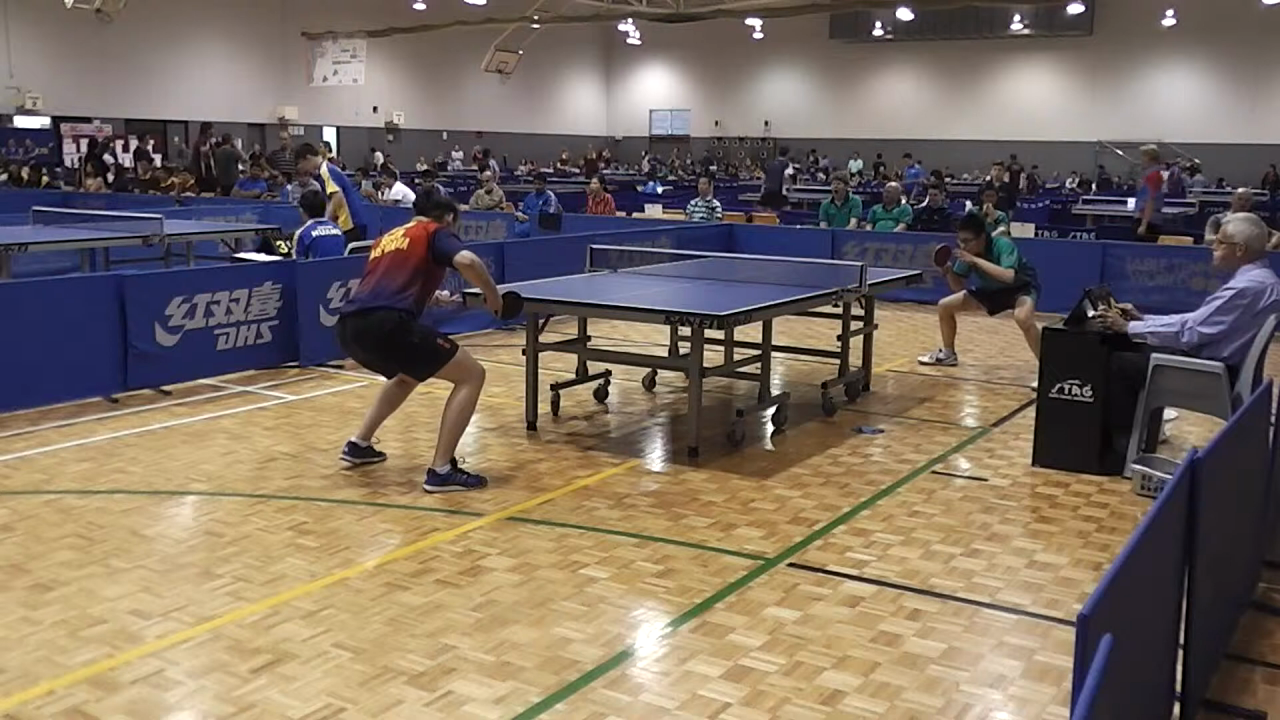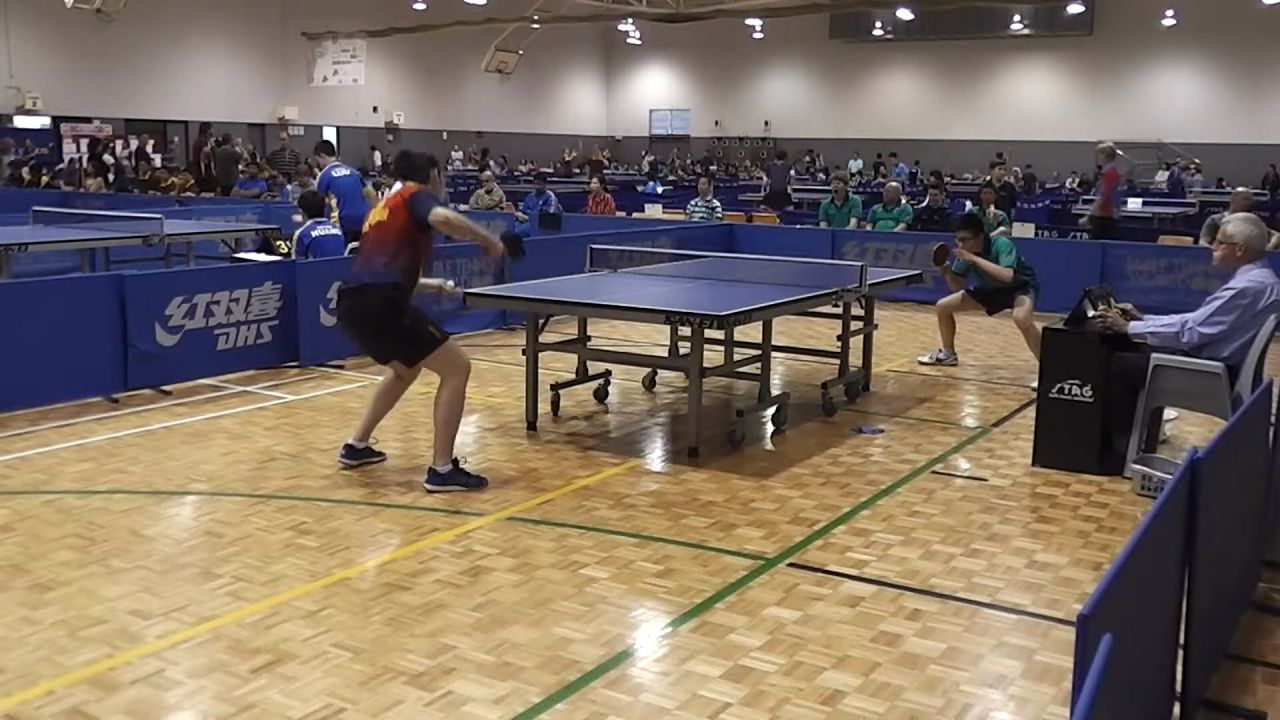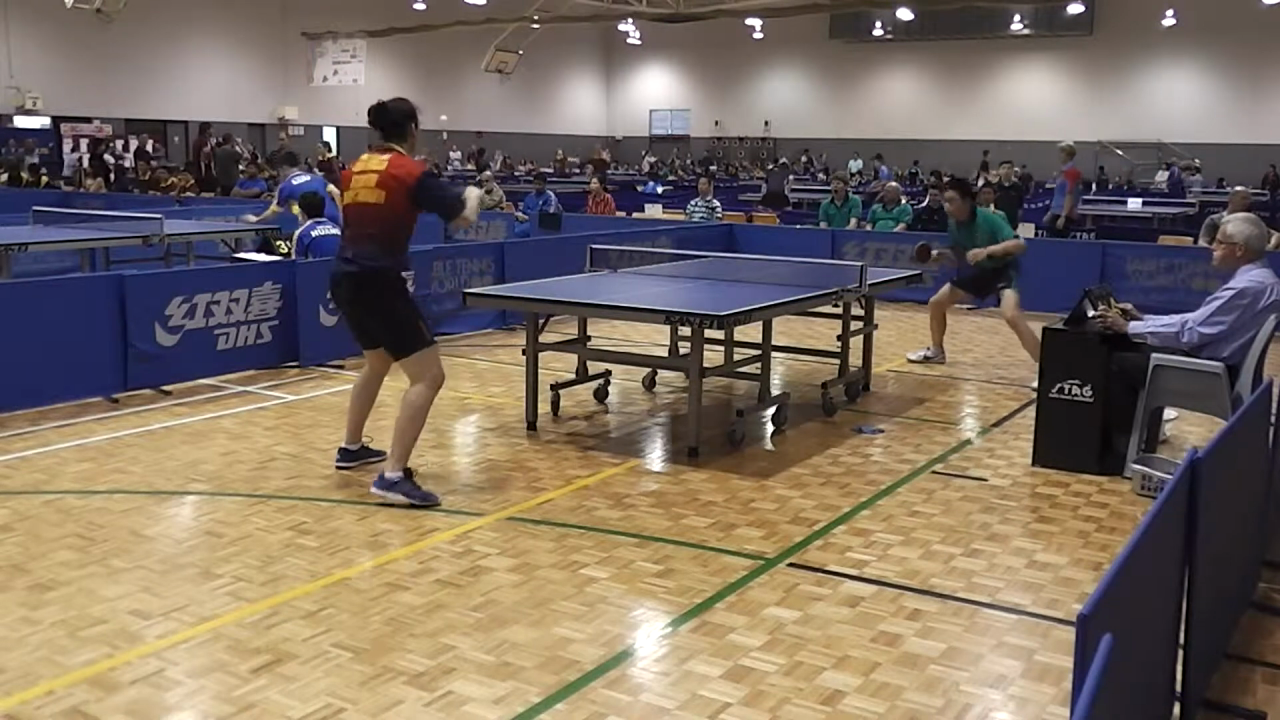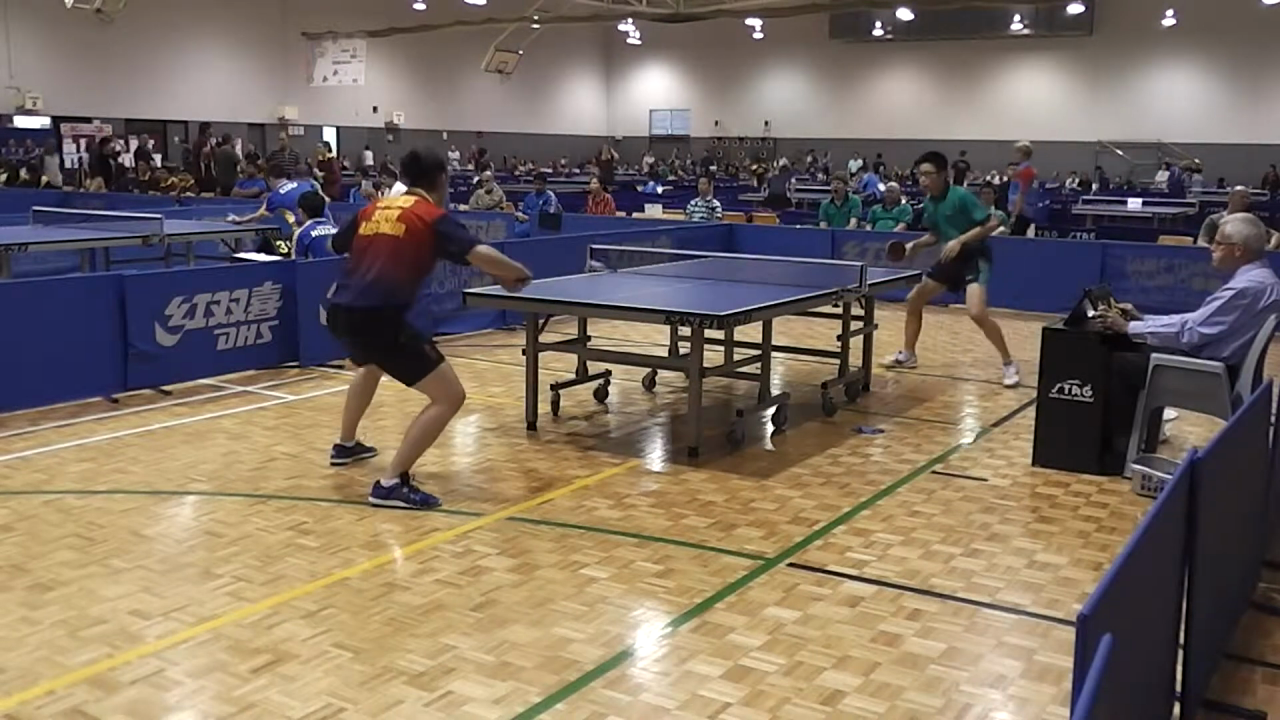
dt=0.5s
person 1, frame 1
left shoulder: (389, 237)
right shoulder: (436, 233)
right elbow: (467, 261)
left wrist: (425, 296)
right wrist: (492, 295)
left hip: (350, 328)
right hip: (385, 326)
left knee: (408, 375)
right knee: (472, 375)
left ankle: (359, 444)
right ankle: (441, 470)
person 1, frame 2
left shoulder: (386, 206)
right shoulder: (418, 197)
right elbow: (442, 218)
left wrist: (429, 284)
right wrist: (489, 240)
left hip: (351, 305)
right hip: (378, 304)
left knee: (406, 369)
right knee: (456, 368)
left ankle: (357, 445)
right ankle: (442, 469)
person 1, frame 3
left shoulder: (354, 169)
right shoulder: (414, 173)
right elbow: (463, 219)
right wrist: (472, 197)
left hip: (344, 283)
right hip: (379, 285)
left knee: (378, 362)
right knee: (428, 376)
left ankle: (352, 448)
right ankle: (393, 475)
person 1, frame 4
left shoulder: (372, 209)
right shoulder: (434, 217)
left elbow: (338, 246)
right elbow: (480, 255)
right wrist: (519, 272)
left hip: (341, 313)
right hip: (378, 318)
left knee: (374, 365)
right knee: (450, 396)
left ankle: (346, 444)
right ankle: (392, 483)
person 2, frame 1
left shoulder: (1248, 287)
right shoulder: (1258, 278)
left elbow: (1190, 331)
right elbow: (1197, 320)
left wrist: (1128, 327)
right wrist: (1143, 318)
right hip: (1215, 364)
left knee: (1119, 364)
right knee: (1140, 351)
left ankle: (1123, 446)
person 2, frame 2
left shoulder: (1248, 287)
right shoulder: (1257, 278)
left elbow: (1190, 331)
right elbow: (1197, 320)
left wrist: (1129, 327)
right wrist: (1143, 318)
right hip: (1214, 361)
left knee: (1119, 363)
right knee: (1137, 351)
left ankle: (1124, 447)
person 2, frame 3
left shoulder: (1248, 287)
right shoulder: (1257, 279)
left elbow: (1190, 331)
right elbow: (1197, 321)
left wrist: (1129, 327)
right wrist: (1143, 318)
right hip: (1214, 363)
left knee: (1119, 363)
right knee: (1138, 352)
left ankle: (1123, 449)
right ankle: (1139, 440)
person 2, frame 4
left shoulder: (1248, 287)
right shoulder: (1258, 278)
left elbow: (1190, 331)
right elbow: (1197, 320)
left wrist: (1129, 327)
right wrist: (1142, 318)
right hip: (1216, 363)
left knee: (1119, 364)
right knee: (1139, 352)
left ankle: (1123, 448)
right ankle: (1140, 441)
person 3, frame 1
left shoulder: (1003, 245)
right shoulder: (967, 251)
left elbow: (1009, 276)
right elbow: (958, 287)
left wrist: (976, 260)
right wrist: (948, 272)
left hip: (1021, 287)
right hip: (991, 290)
left knee: (1023, 318)
right knee: (944, 306)
right ankle: (948, 353)
person 3, frame 2
left shoulder: (1002, 245)
right shoulder: (965, 251)
left elbow: (1008, 276)
right elbow: (957, 287)
left wrist: (975, 259)
right wrist: (947, 271)
left hip: (1020, 287)
right hip: (990, 289)
left knee: (1021, 318)
right knee: (943, 307)
right ankle: (948, 354)
person 3, frame 3
left shoulder: (988, 219)
right shoulder: (954, 223)
left elbow: (1020, 244)
right elbow: (956, 254)
left wrist: (987, 250)
right wrist: (939, 254)
left hip: (1003, 271)
right hip: (976, 270)
left knee: (1011, 316)
right knee: (935, 304)
right ankle: (936, 352)
person 3, frame 4
left shoulder: (961, 196)
right shoulder: (929, 203)
left elbow: (991, 224)
left wrist: (959, 241)
right wrist: (914, 244)
left hip: (975, 257)
right hip: (950, 258)
left knee: (977, 313)
right knee: (913, 301)
left ankle: (1009, 364)
right ankle: (907, 355)
